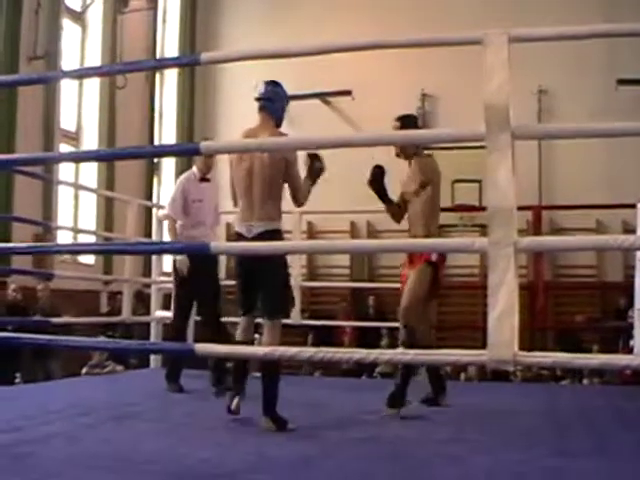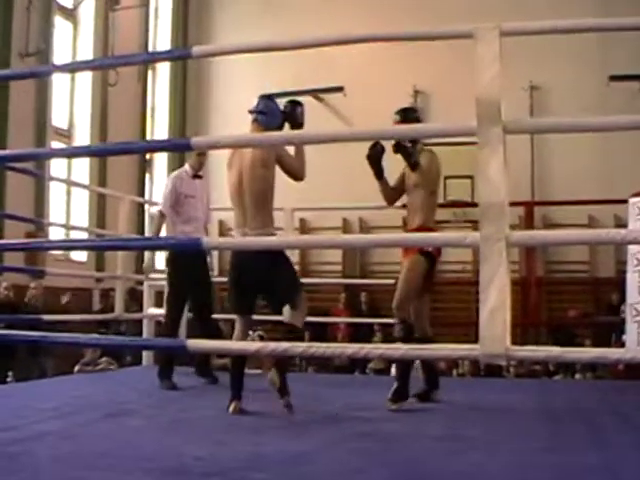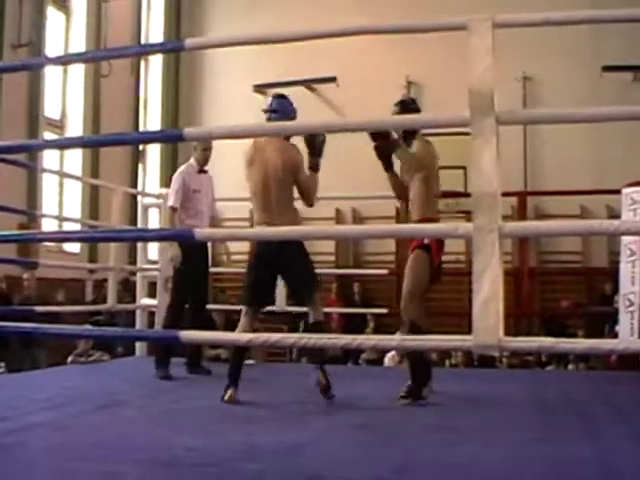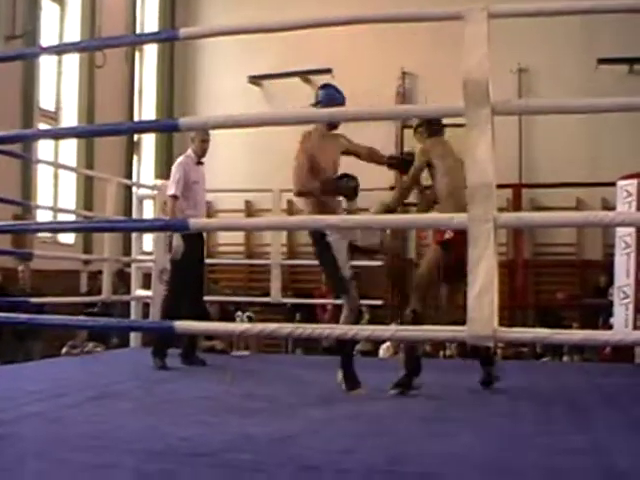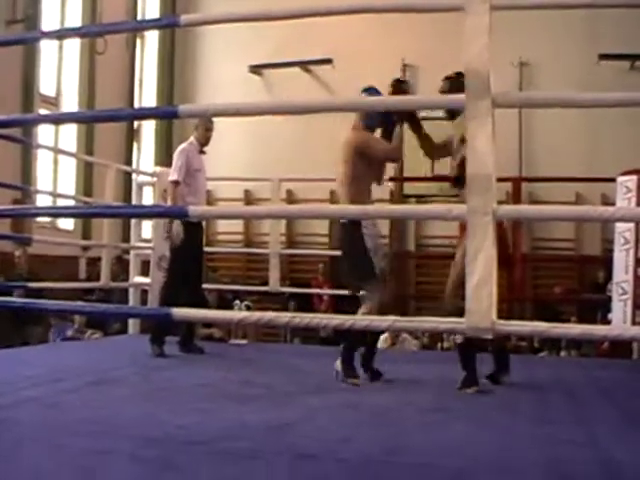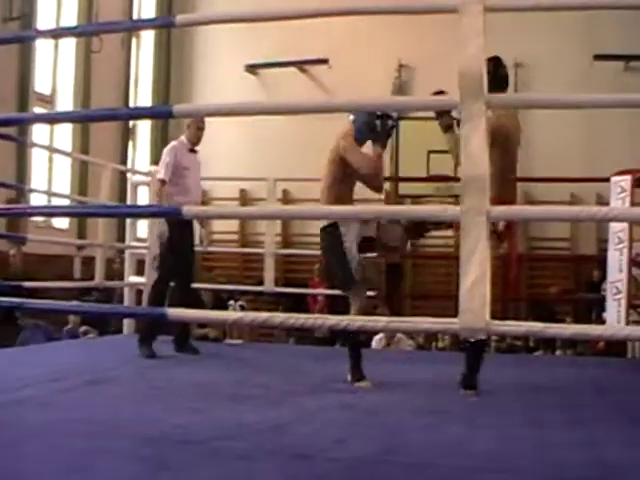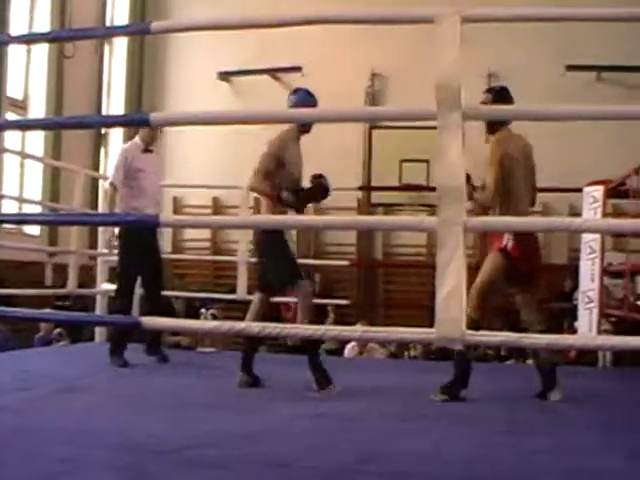
dt=0.4s
person 1, frame 1
right shoulder: (282, 143)
right elbow: (299, 198)
right wrist: (312, 175)
left hip: (241, 237)
right hip: (268, 237)
left knee: (247, 314)
right knee: (272, 321)
left ankle: (236, 391)
right ankle: (269, 411)
person 1, frame 2
left shoulder: (235, 152)
right shoulder: (269, 146)
right elbow: (299, 174)
right wrist: (297, 134)
left hip: (239, 245)
left knee: (243, 320)
right knee: (298, 303)
left ankle: (235, 398)
right ankle: (279, 367)
person 1, frame 3
left shoulder: (251, 151)
right shoulder: (290, 150)
right elbow: (310, 199)
right wrist: (315, 163)
left hip: (262, 242)
right hip: (289, 240)
left knee: (249, 313)
right knee: (314, 303)
left ankle: (232, 385)
right ankle: (320, 368)
person 1, frame 4
left shoulder: (335, 140)
right shoulder: (308, 142)
left elbow: (364, 152)
right elbow: (299, 187)
left wrist: (395, 162)
right wrist: (330, 187)
left hip: (338, 224)
right hip: (324, 230)
right knee: (352, 301)
right ankle: (347, 372)
person 1, frame 5
left shoulder: (362, 139)
right shoulder: (360, 138)
left elbow: (377, 175)
right elbow: (395, 155)
right wrist: (398, 122)
left hip: (366, 221)
right hip: (354, 225)
left knee: (383, 293)
right knee: (375, 294)
left ankle: (367, 361)
right ankle: (346, 360)
person 1, frame 6
left shoulder: (352, 146)
right shoulder: (345, 143)
left elbow: (376, 184)
right elbow: (373, 173)
left wrist: (380, 144)
right wrist: (380, 143)
left hip: (349, 224)
right hip: (336, 228)
right knee: (358, 296)
right ankle: (355, 369)
person 1, frame 7
left shoulder: (295, 146)
right shoulder: (281, 143)
right elbow: (255, 183)
left wrist: (314, 191)
right wrist: (283, 197)
left hip: (275, 231)
right hip: (271, 230)
left knee: (262, 299)
right knee: (304, 292)
left ankle: (246, 370)
right ankle: (317, 371)
person 2, frame 1
left shoulder: (427, 163)
right shoulder: (409, 175)
left elbow: (422, 177)
right elbow: (398, 216)
left wrist: (411, 151)
right wrist: (381, 194)
left hip: (429, 251)
right hip: (414, 252)
left knee: (407, 313)
right knee: (421, 324)
left ankle: (401, 388)
right ankle: (438, 390)
person 2, frame 2
left shoulder: (427, 157)
right shoulder: (408, 165)
left elbow: (431, 188)
right elbow: (390, 198)
left wrist: (412, 159)
right wrist: (377, 169)
left knee: (401, 304)
right knee: (418, 316)
left ankle: (402, 380)
right ankle: (431, 384)
person 2, frame 3
left shoulder: (421, 145)
right shoulder: (411, 149)
left elbow: (415, 166)
right elbow: (403, 193)
left wrist: (393, 145)
right wrist: (387, 163)
left hip: (427, 233)
right hip: (419, 234)
left knee: (409, 305)
right knee: (415, 305)
left ankle: (418, 382)
right ankle: (423, 376)
person 2, frame 4
left shoulder: (429, 147)
right shoulder: (449, 153)
left elbow: (406, 185)
left wrist: (385, 208)
left hip: (450, 229)
right hip: (463, 229)
left knee: (416, 295)
left ankle: (410, 372)
right ankle: (488, 368)
person 2, frame 5
left shoulder: (466, 125)
right shoulder: (459, 127)
right elbow: (434, 150)
left knee: (454, 294)
left ankle: (471, 371)
right ankle: (500, 365)
person 2, frame 6
left shoulder: (494, 119)
right shoulder: (507, 116)
left wrist: (448, 124)
left hip: (493, 207)
right hip: (485, 201)
left ankle: (471, 375)
person 2, frame 7
left shoulder: (497, 146)
right shoulder: (524, 146)
left elbow: (490, 200)
left wrist: (471, 191)
left hip: (508, 236)
right hip: (527, 236)
left knee: (473, 304)
right knee: (531, 315)
left ankle: (458, 382)
right ankle: (550, 385)
person 3, frame 1
left shoulder: (214, 186)
right shoulder: (184, 182)
right elbow: (171, 220)
left wrist: (220, 254)
right wrist: (178, 252)
left hip: (208, 255)
right hip: (187, 256)
left knee: (212, 316)
right knee: (181, 315)
left ankle: (219, 377)
right ankle: (172, 376)
person 3, frame 2
left shoulder: (204, 184)
right shoulder: (176, 179)
right elbow: (161, 215)
left wrist: (210, 251)
left hip: (199, 252)
right hip: (180, 251)
left knee: (204, 309)
right knee: (174, 312)
left ankle: (204, 365)
right ankle: (165, 373)
person 3, frame 3
left shoulder: (208, 178)
right shoulder: (183, 174)
right elbow: (172, 210)
left wrist: (222, 242)
right wrist: (173, 244)
left hip: (201, 245)
right hip: (186, 243)
left knee: (199, 302)
right knee: (178, 301)
left ankle: (194, 360)
right ankle: (162, 362)
person 3, frame 4
left shoulder: (201, 169)
right shoulder: (182, 164)
right elbow: (172, 200)
left wrist: (206, 234)
right wrist: (175, 235)
left hip: (196, 235)
right hip: (183, 235)
left knee: (195, 294)
right knee: (176, 292)
left ankle: (189, 351)
right ankle: (159, 351)
person 3, frame 5
left shoulder: (200, 156)
right shoulder: (184, 151)
right elbow: (173, 186)
right wrist: (175, 221)
left hip: (196, 223)
right hip: (184, 222)
left knee: (194, 282)
right knee: (175, 279)
left ankle: (187, 339)
right ankle: (157, 338)
person 3, frame 6
left shoulder: (195, 157)
right shoulder: (173, 150)
right elbow: (161, 184)
left wrist: (204, 227)
right wrist: (162, 220)
left hip: (186, 222)
right hip: (172, 219)
left knee: (185, 280)
right knee: (164, 277)
left ankle: (182, 338)
right ankle: (146, 339)
person 3, frame 7
left shoulder: (155, 158)
right shoulder: (127, 152)
right elbow: (114, 188)
left wrist: (158, 224)
left hip: (148, 226)
right hip: (130, 225)
left knee: (154, 284)
right knee: (125, 287)
left ankle: (154, 343)
right ankle: (117, 349)
